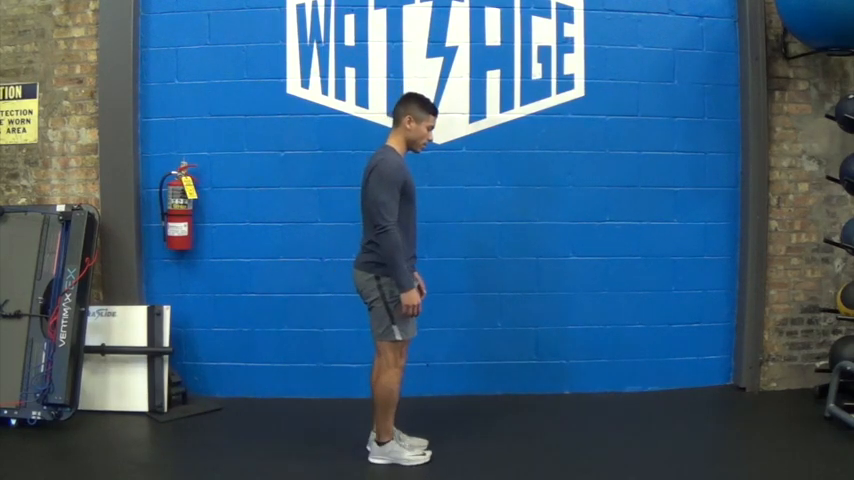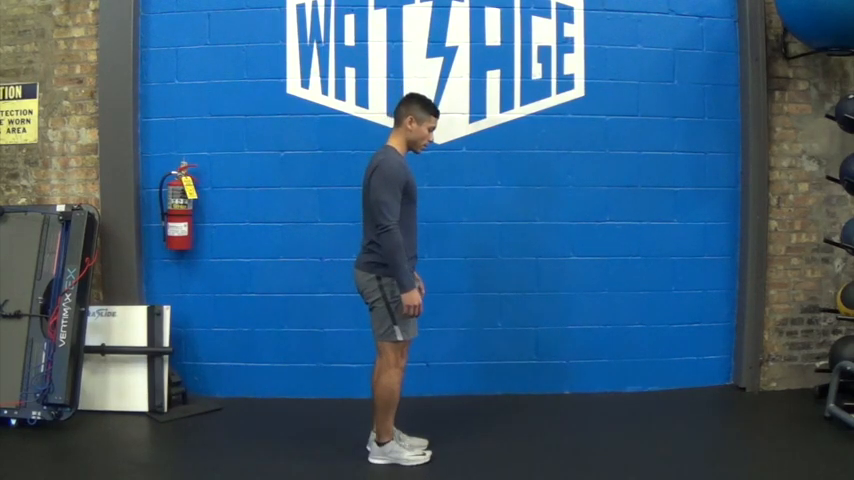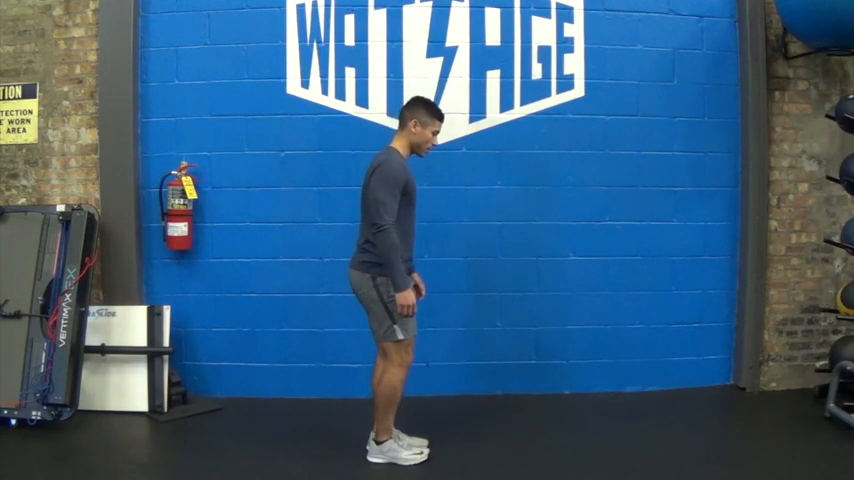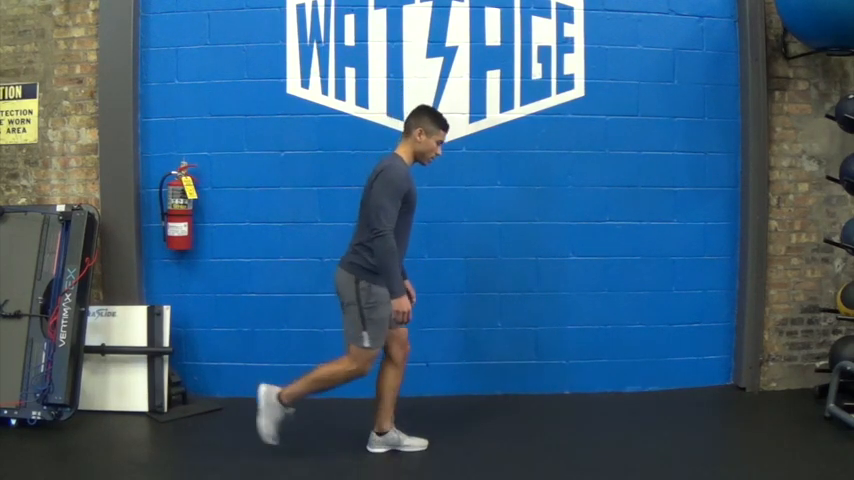
dt=0.3s
person 1, frame 1
left shoulder: (391, 162)
right shoulder: (388, 166)
right elbow: (386, 231)
left wrist: (410, 273)
right wrist: (405, 286)
left hip: (387, 273)
right hip: (384, 277)
left knee: (389, 356)
right knee: (392, 359)
left ankle: (386, 433)
right ankle: (384, 444)
person 1, frame 2
left shoulder: (390, 162)
right shoulder: (390, 165)
right elbow: (387, 231)
left wrist: (410, 274)
right wrist: (407, 285)
left hip: (387, 273)
right hip: (385, 277)
left knee: (390, 357)
right knee: (394, 359)
left ankle: (385, 433)
right ankle: (383, 445)
person 1, frame 3
left shoulder: (394, 164)
right shoulder: (390, 166)
right elbow: (382, 230)
left wrist: (409, 273)
right wrist: (400, 285)
left hip: (383, 273)
right hip: (378, 276)
left knee: (391, 356)
right knee: (401, 357)
left ankle: (383, 432)
right ankle: (381, 439)
person 1, frame 4
left shoulder: (395, 170)
right shoulder: (395, 173)
right elbow: (381, 236)
left wrist: (402, 280)
right wrist: (396, 293)
left hip: (377, 278)
right hip: (366, 280)
left knee: (399, 351)
right knee: (359, 362)
left ankle: (383, 432)
right ankle: (280, 399)
